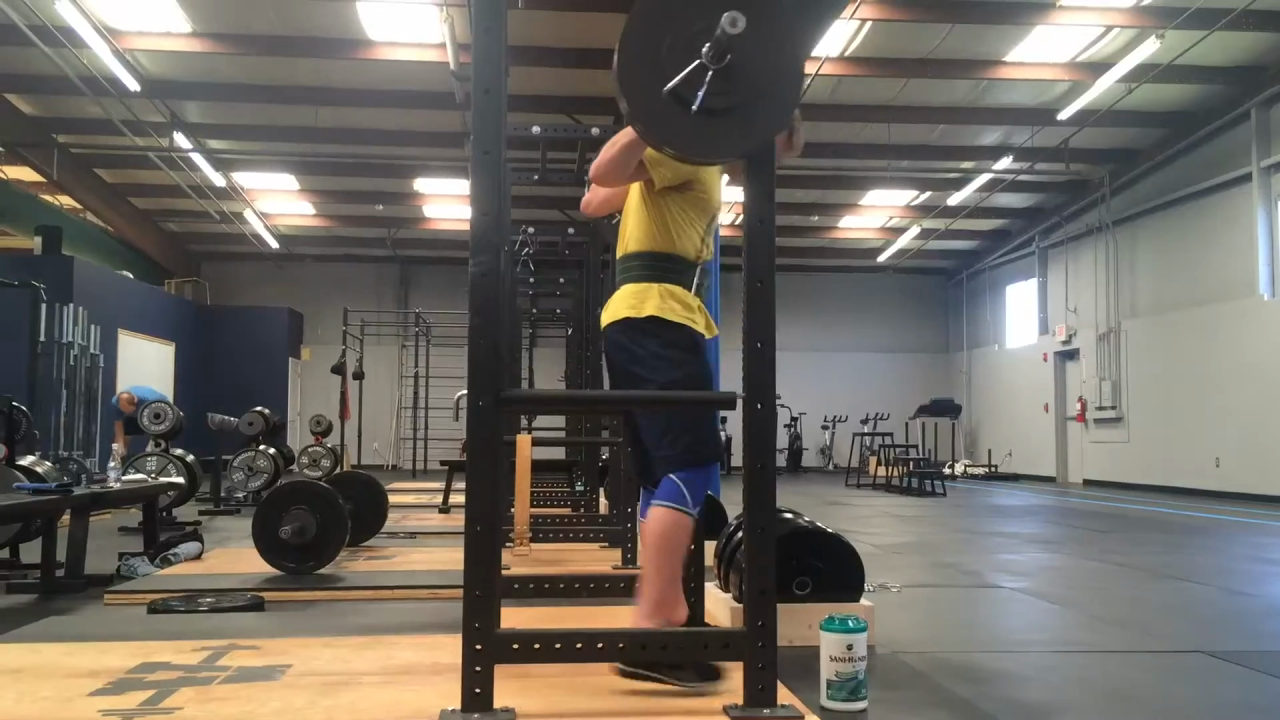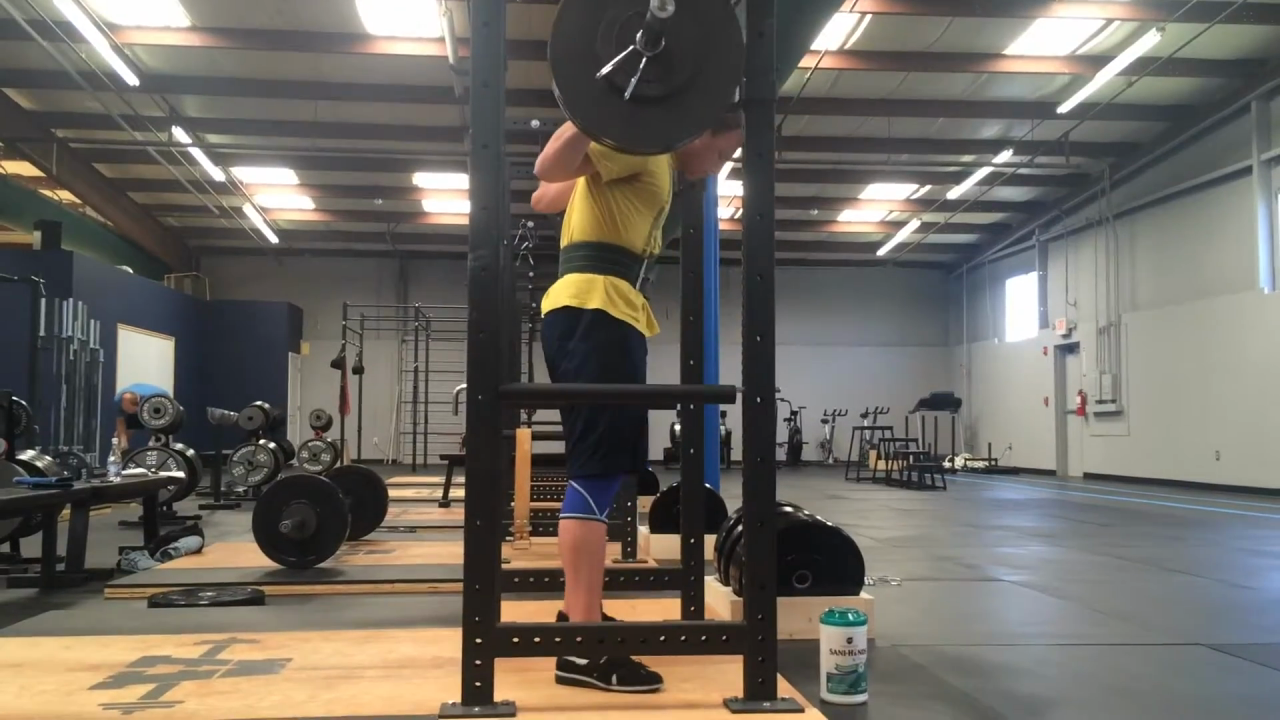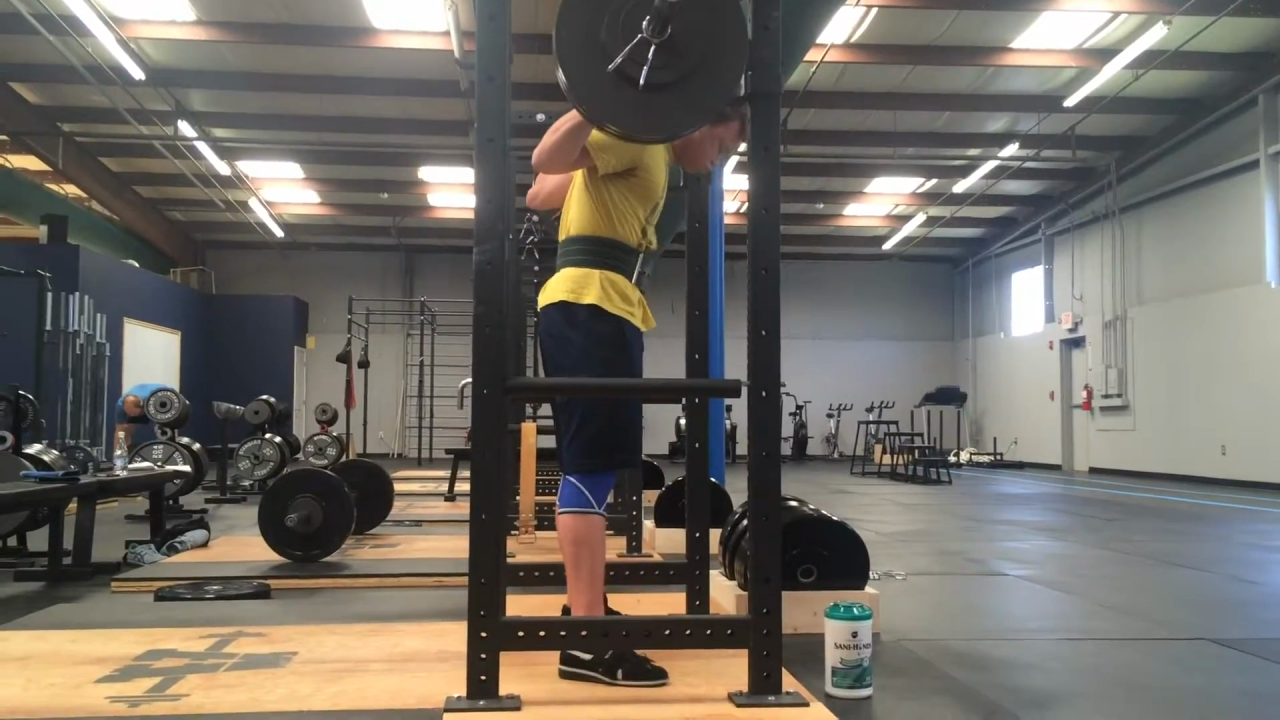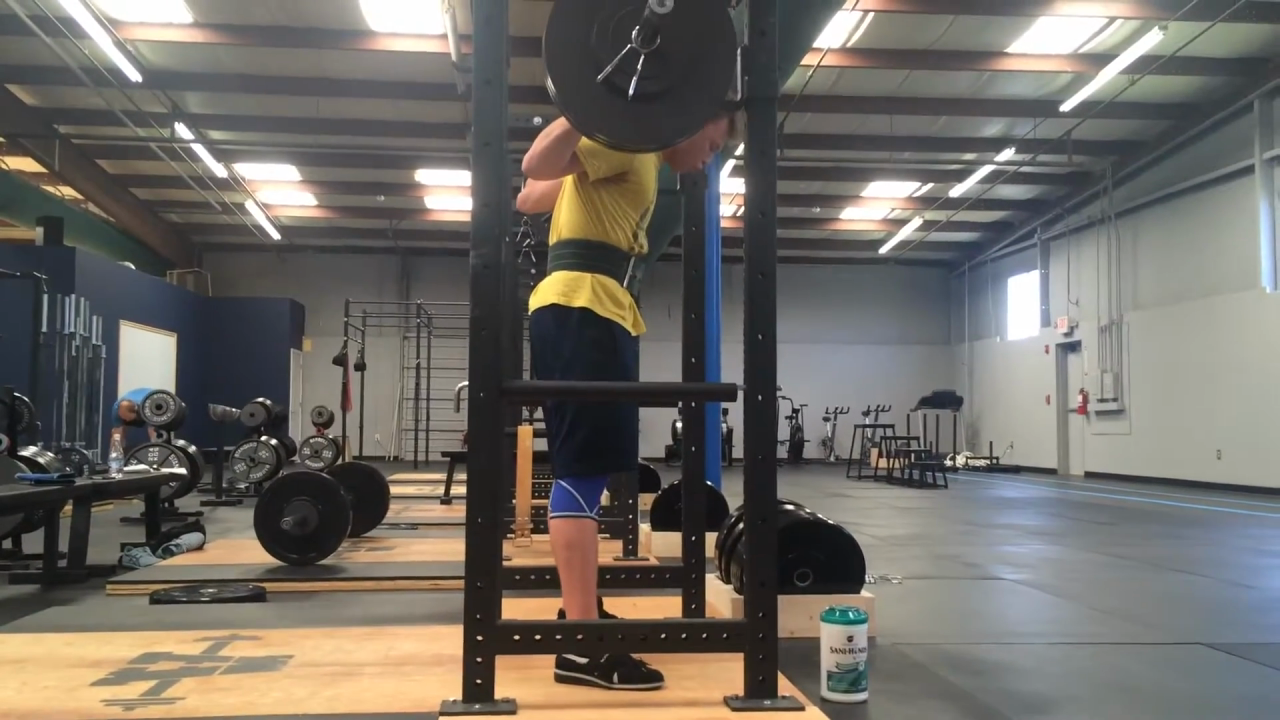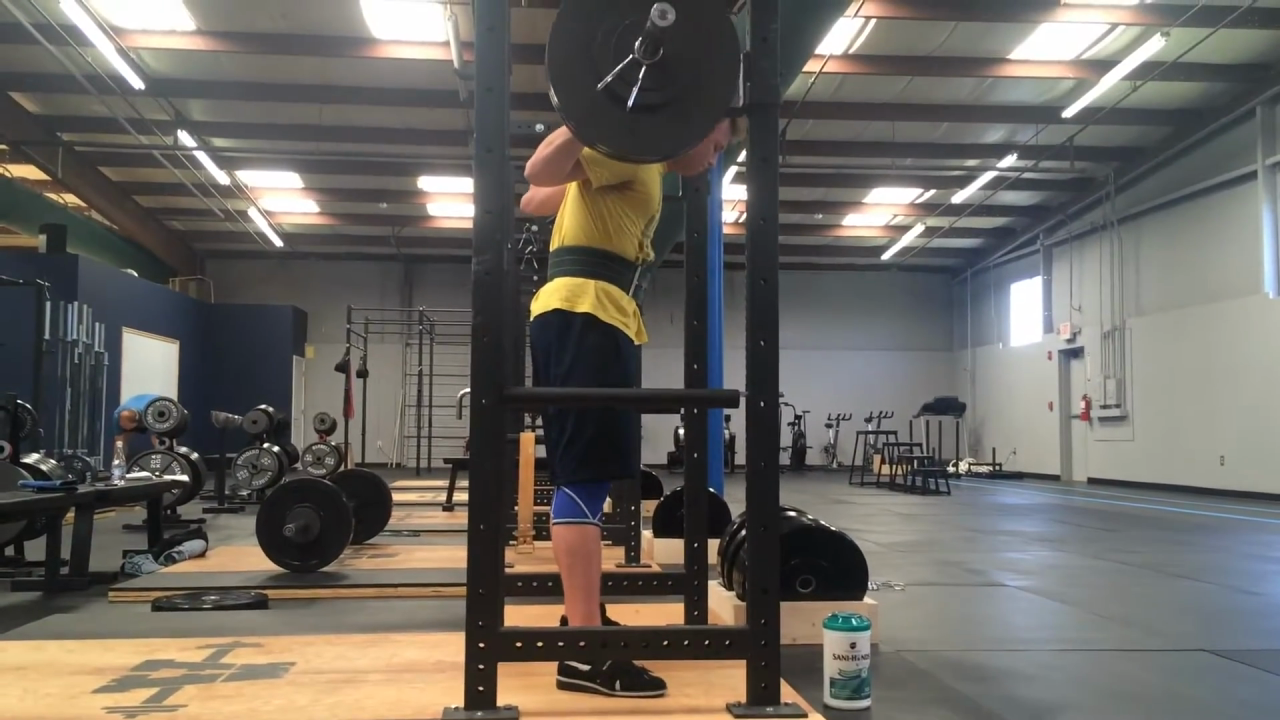
dt=0.7s
person 1, frame 1
left shoulder: (686, 168)
left elbow: (593, 202)
right elbow: (603, 173)
left hip: (646, 324)
right hip: (656, 322)
left knee: (665, 476)
right knee: (690, 470)
left ankle: (670, 618)
right ankle: (648, 633)
person 1, frame 2
left shoulder: (647, 161)
left elbow: (545, 199)
right elbow: (548, 168)
left hip: (594, 316)
right hip: (594, 314)
left knee: (600, 470)
right knee: (596, 472)
left ankle: (579, 614)
right ankle: (582, 648)
person 1, frame 3
left shoulder: (640, 155)
right shoulder: (640, 133)
left elbow: (540, 196)
right elbow: (546, 159)
left hip: (590, 311)
right hip: (590, 308)
left knee: (591, 466)
right knee: (592, 466)
left ankle: (585, 609)
right ankle: (587, 641)
person 1, frame 4
left shoulder: (632, 159)
left elbow: (530, 199)
right elbow: (537, 165)
left hip: (581, 312)
right hip: (581, 310)
left knee: (583, 470)
right knee: (583, 470)
left ankle: (581, 611)
right ankle: (582, 646)
person 1, frame 5
left shoulder: (631, 165)
left elbow: (534, 201)
right elbow: (540, 170)
left hip: (578, 319)
right hip: (584, 317)
left knee: (585, 477)
right knee: (585, 478)
left ankle: (583, 621)
right ankle: (585, 653)
